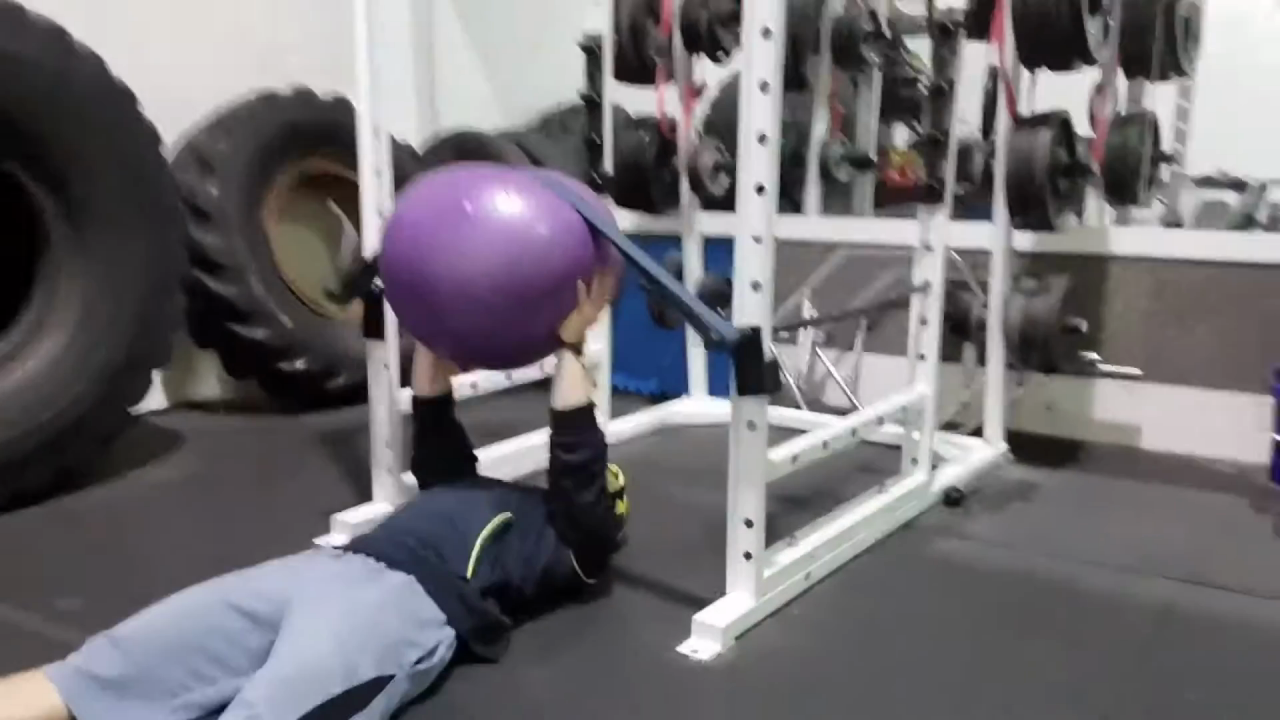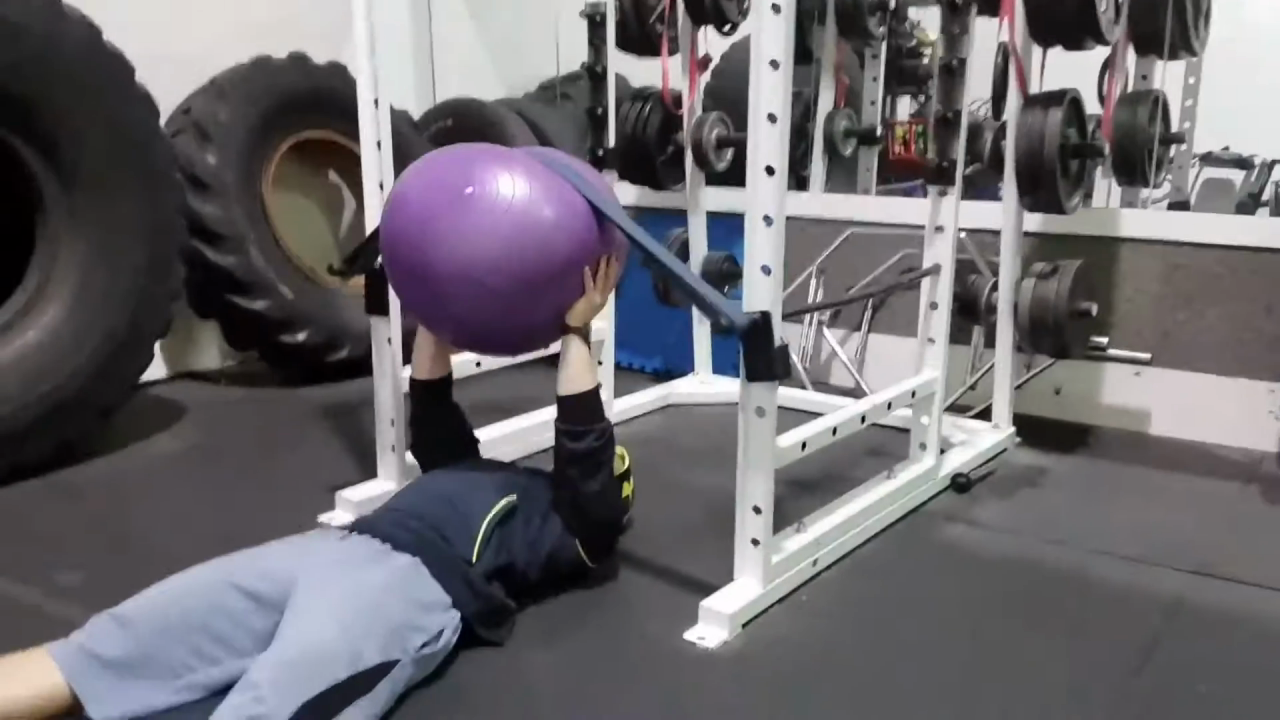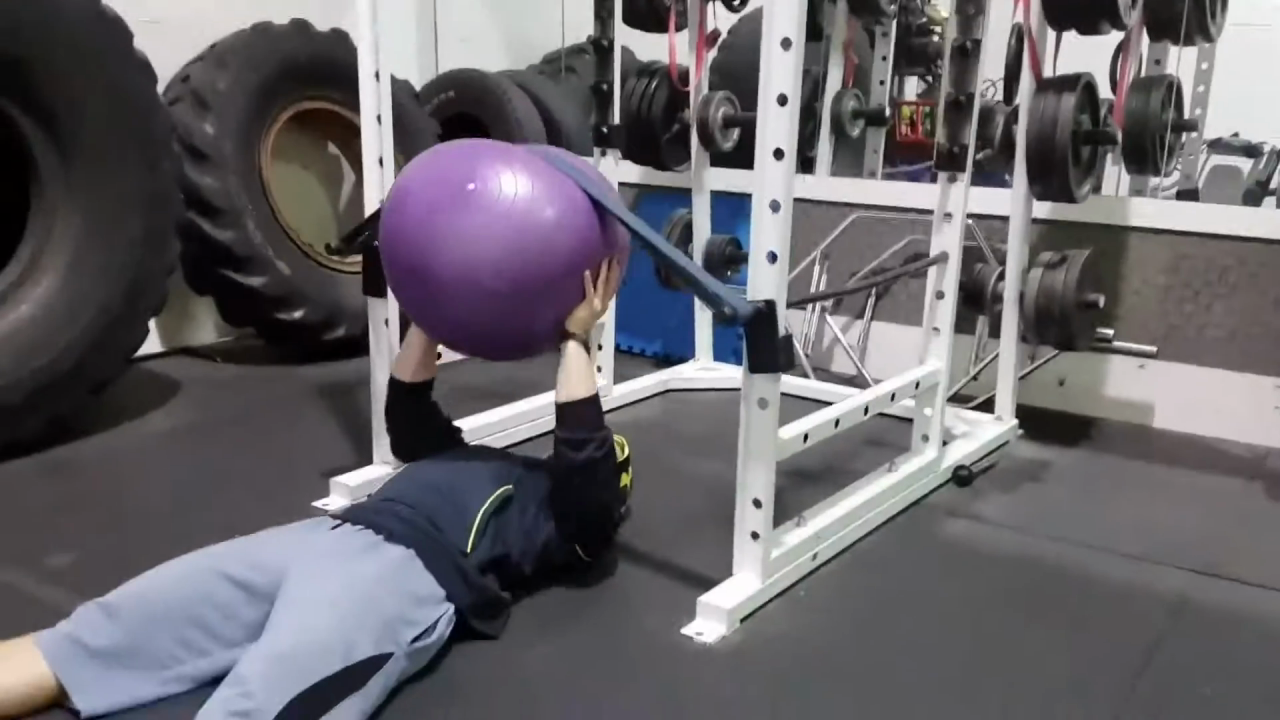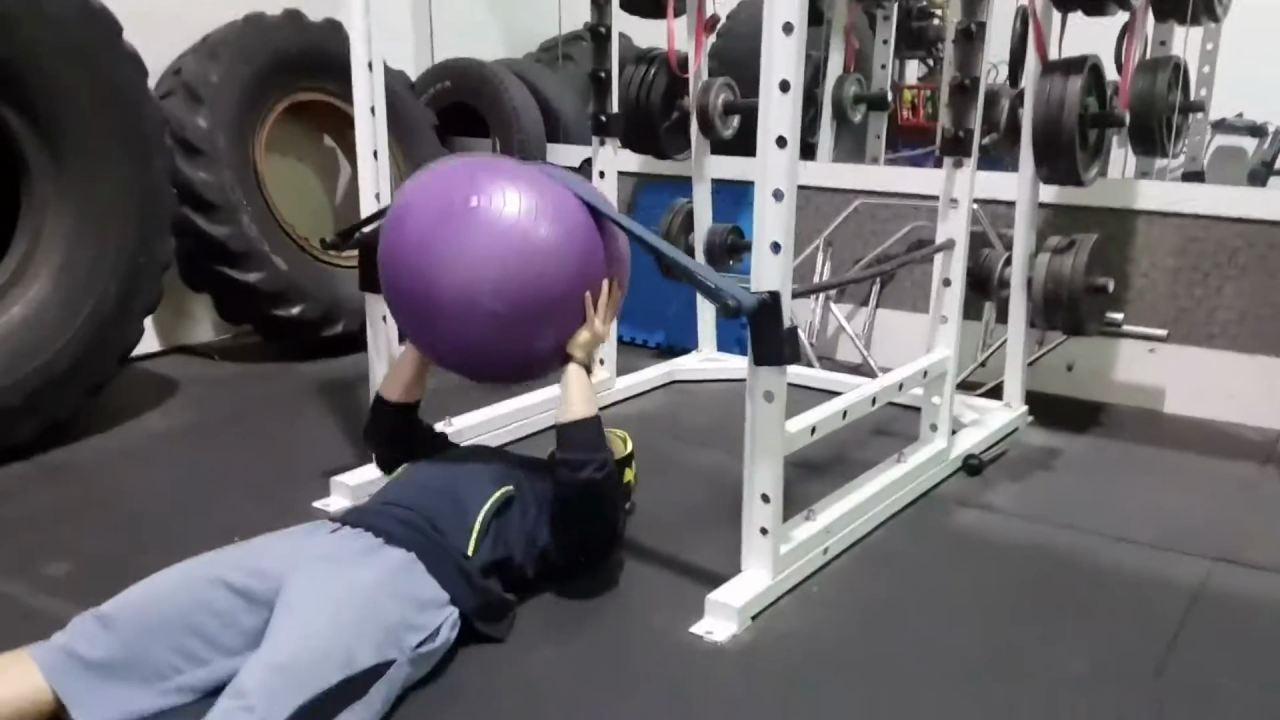
dt=0.1s
person 1, frame 1
left shoulder: (577, 540)
right shoulder: (486, 494)
left elbow: (578, 456)
right elbow: (433, 430)
left wrist: (570, 346)
left hip: (410, 600)
right hip: (325, 566)
right knee: (103, 666)
person 1, frame 2
left shoulder: (583, 528)
right shoulder: (489, 476)
left elbow: (582, 443)
right elbow: (431, 414)
left wrist: (576, 332)
left hip: (417, 584)
right hip: (332, 545)
person 1, frame 3
left shoulder: (581, 515)
right shoulder: (489, 463)
left elbow: (585, 457)
right elbow: (406, 411)
left wrist: (577, 338)
left hip: (409, 576)
person 1, frame 4
left shoulder: (584, 524)
right shoulder: (488, 463)
left elbow: (584, 476)
right elbow: (389, 427)
left wrist: (578, 360)
left hip: (412, 580)
